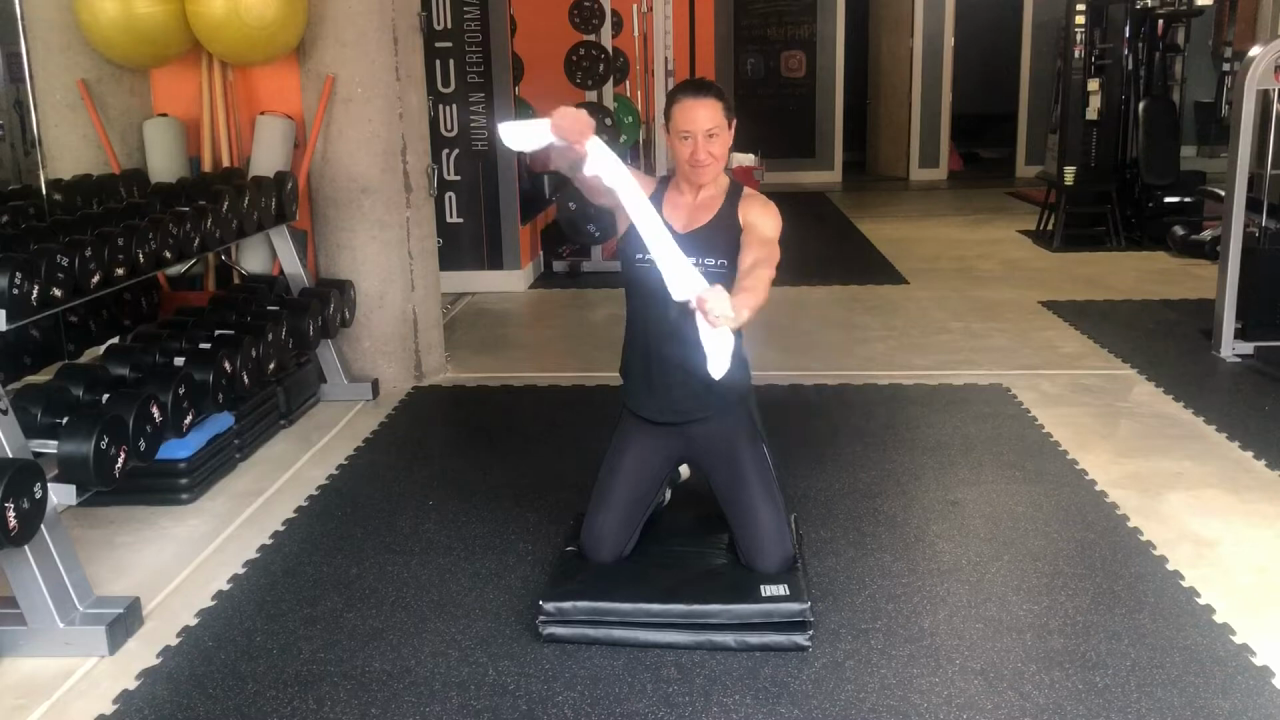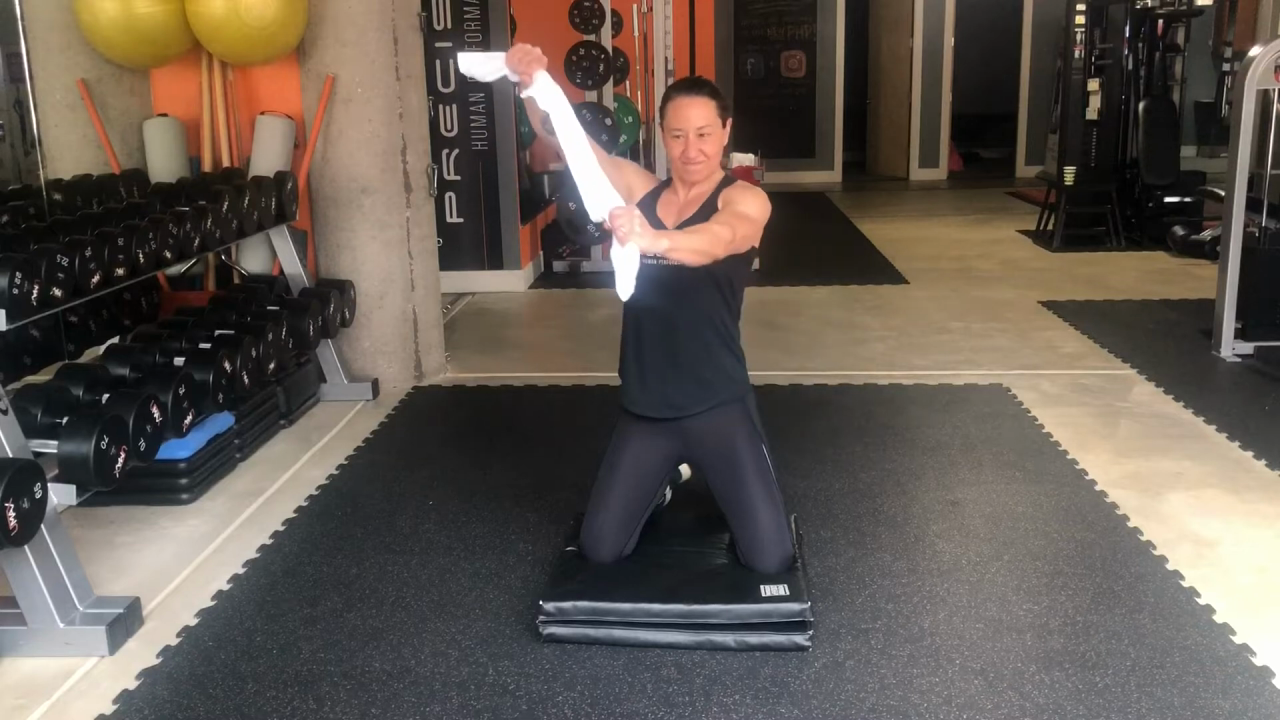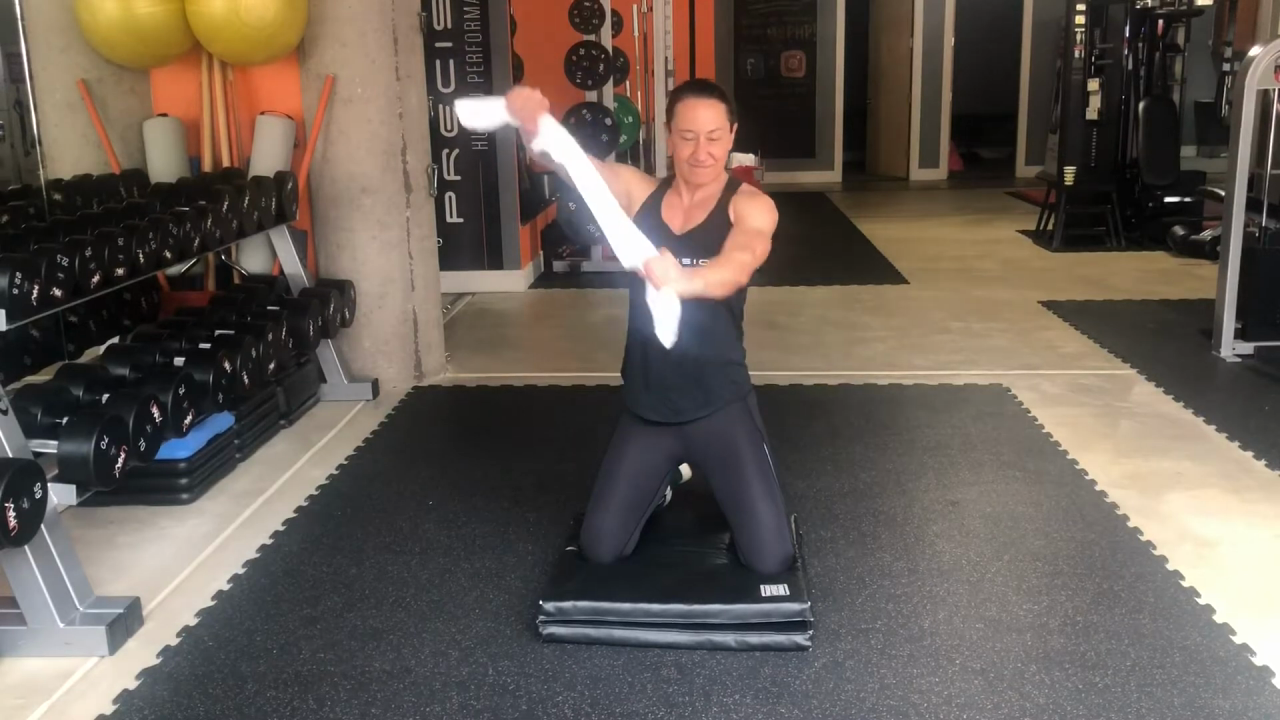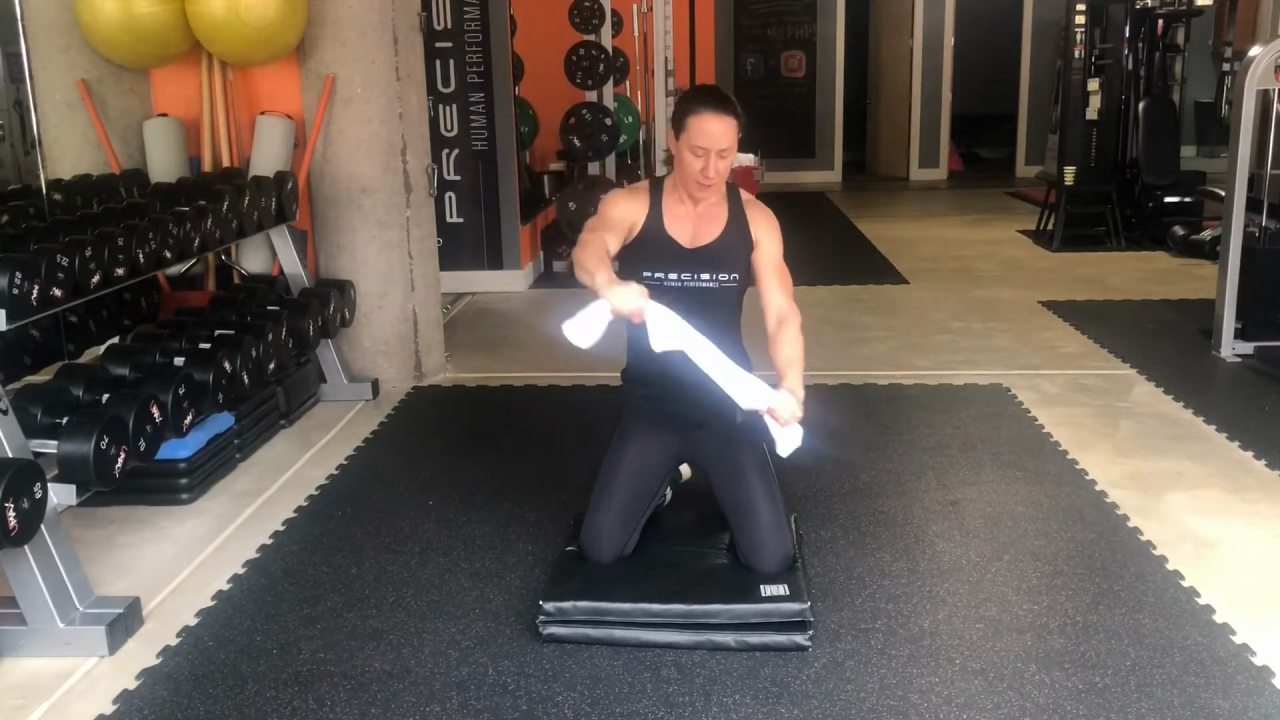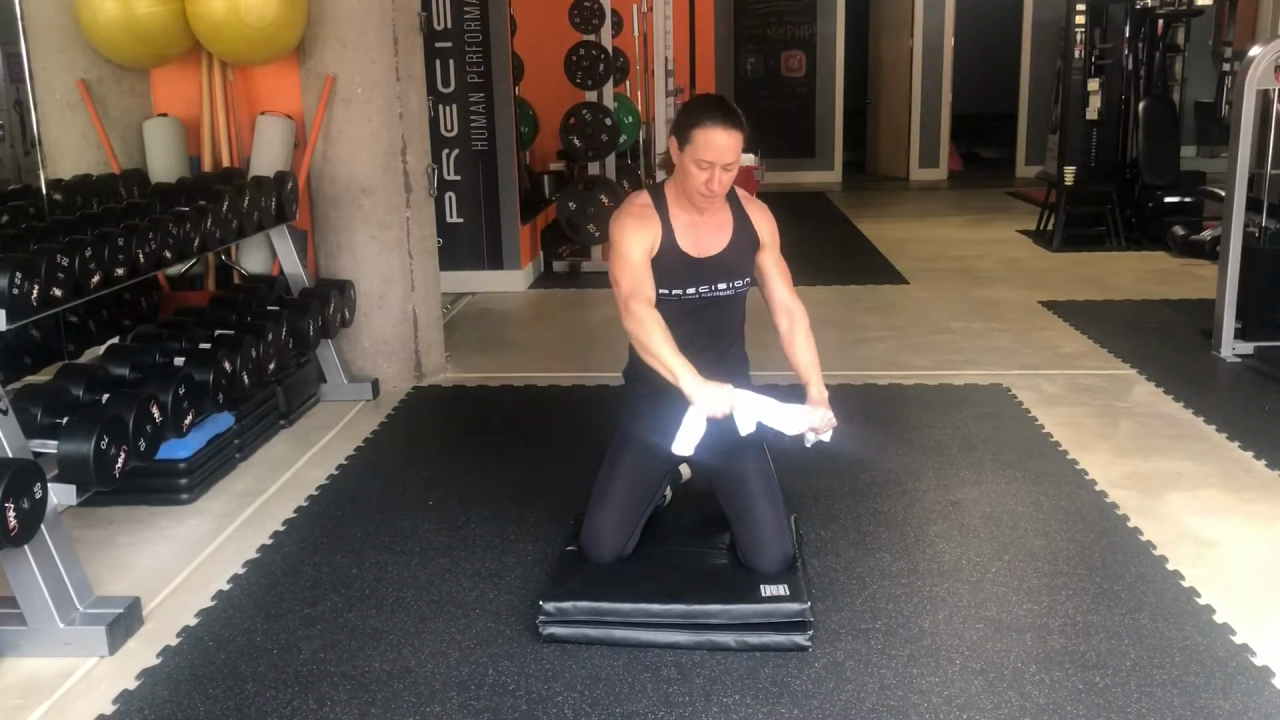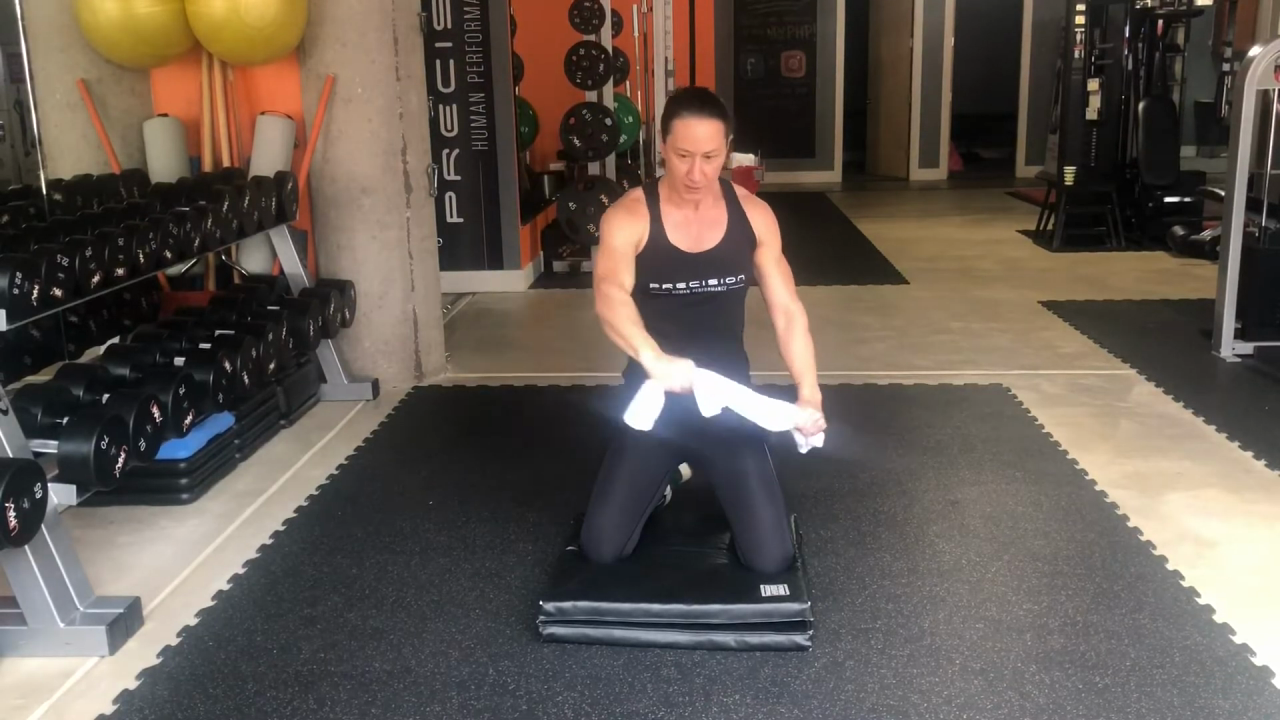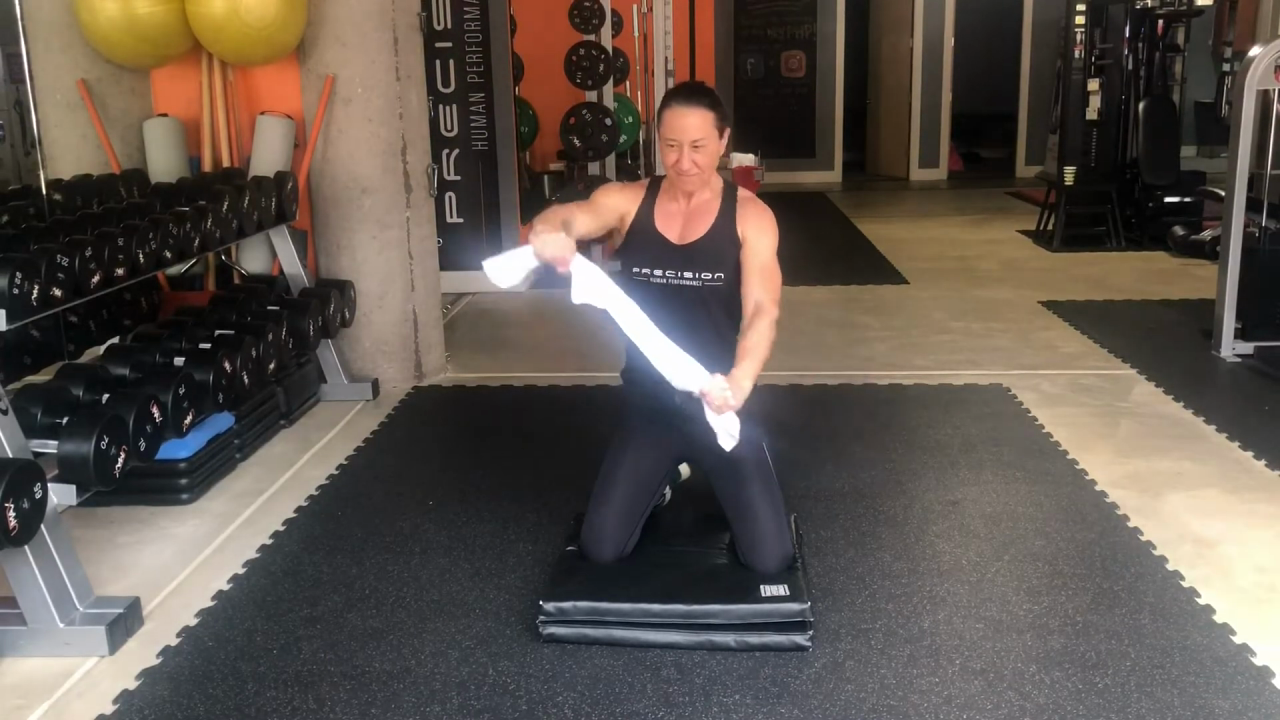
dt=0.7s
person 1, frame 1
left shoulder: (754, 210)
right shoulder: (636, 193)
left elbow: (759, 270)
right elbow: (579, 171)
left wrist: (733, 308)
right wrist: (567, 140)
left hip: (720, 408)
right hip: (644, 410)
left knee: (772, 559)
right knee: (599, 549)
left ankle: (712, 483)
right ankle: (659, 486)
person 1, frame 2
left shoulder: (745, 201)
right shoulder: (636, 187)
left elbow: (717, 241)
right elbow: (563, 135)
left wrist: (655, 240)
right wrist: (532, 84)
left hip: (719, 407)
right hip: (644, 408)
left knee: (771, 558)
right knee: (599, 549)
left ankle: (721, 486)
right ankle: (662, 482)
person 1, frame 3
left shoulder: (751, 206)
right shoulder: (637, 190)
left elbow: (735, 265)
left wrist: (684, 280)
right wrist: (532, 121)
left hip: (721, 407)
right hip: (645, 408)
left knee: (772, 559)
right knee: (599, 548)
left ankle: (720, 486)
right ankle: (661, 485)
person 1, frame 4
left shoulder: (755, 218)
right shoulder: (630, 204)
left elbow: (782, 313)
right elbow: (590, 247)
left wrist: (790, 387)
right wrist: (608, 283)
left hip: (726, 409)
right hip: (649, 408)
left knee: (771, 559)
right knee: (599, 548)
left ankle: (714, 484)
right ankle: (661, 482)
person 1, frame 5
left shoulder: (754, 216)
right shoulder: (636, 219)
left elbow: (787, 309)
right elbow: (636, 311)
left wrist: (816, 390)
right wrist: (692, 385)
left hip: (730, 399)
right hip: (655, 401)
left knee: (772, 559)
right knee: (601, 548)
left ankle: (705, 481)
right ankle: (660, 484)
person 1, frame 6
left shoulder: (753, 214)
right shoulder: (629, 215)
left elbow: (787, 310)
right elbow: (610, 295)
left wrist: (809, 392)
right wrist: (654, 359)
left hip: (729, 402)
left knee: (772, 558)
right knee: (601, 548)
left ankle: (709, 479)
right ankle: (663, 481)
person 1, frame 7
left shoulder: (751, 215)
right shoulder: (628, 201)
left elbow: (763, 312)
right elbow: (570, 219)
left wrist: (738, 383)
right wrist: (547, 235)
left hip: (721, 403)
right hip: (648, 403)
left knee: (771, 558)
right knee: (601, 548)
left ankle: (709, 478)
right ankle: (662, 481)
